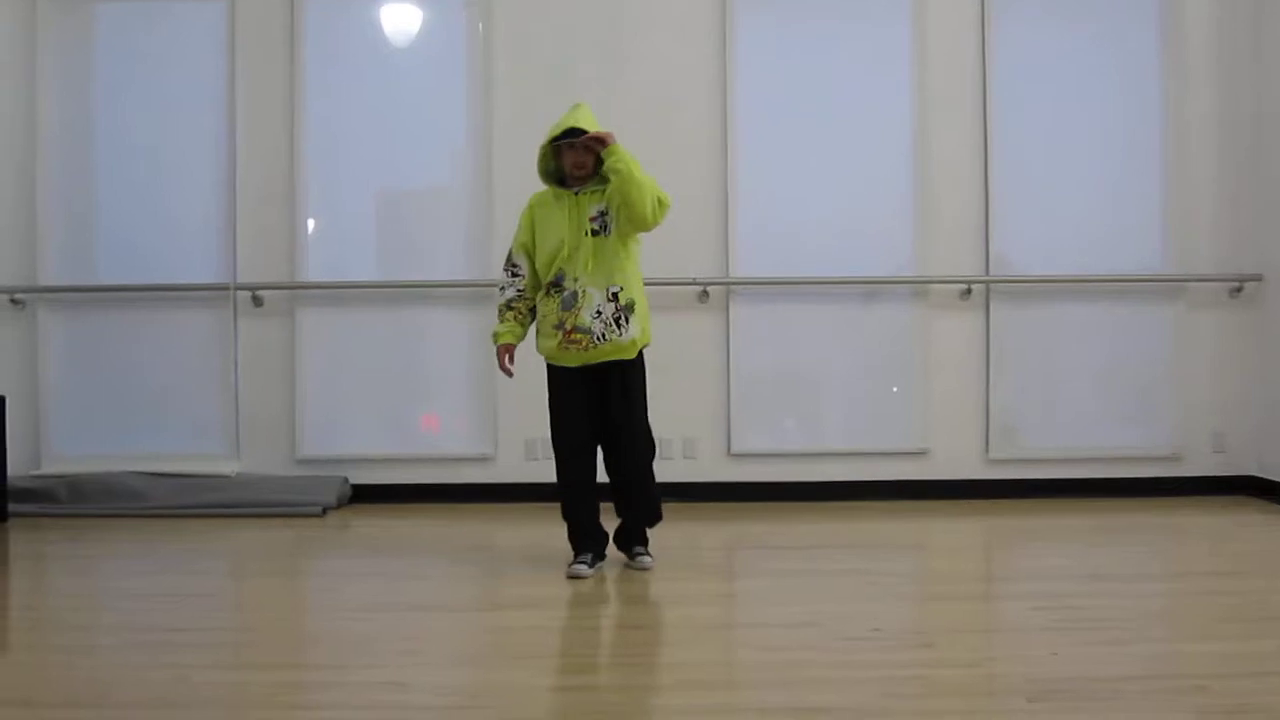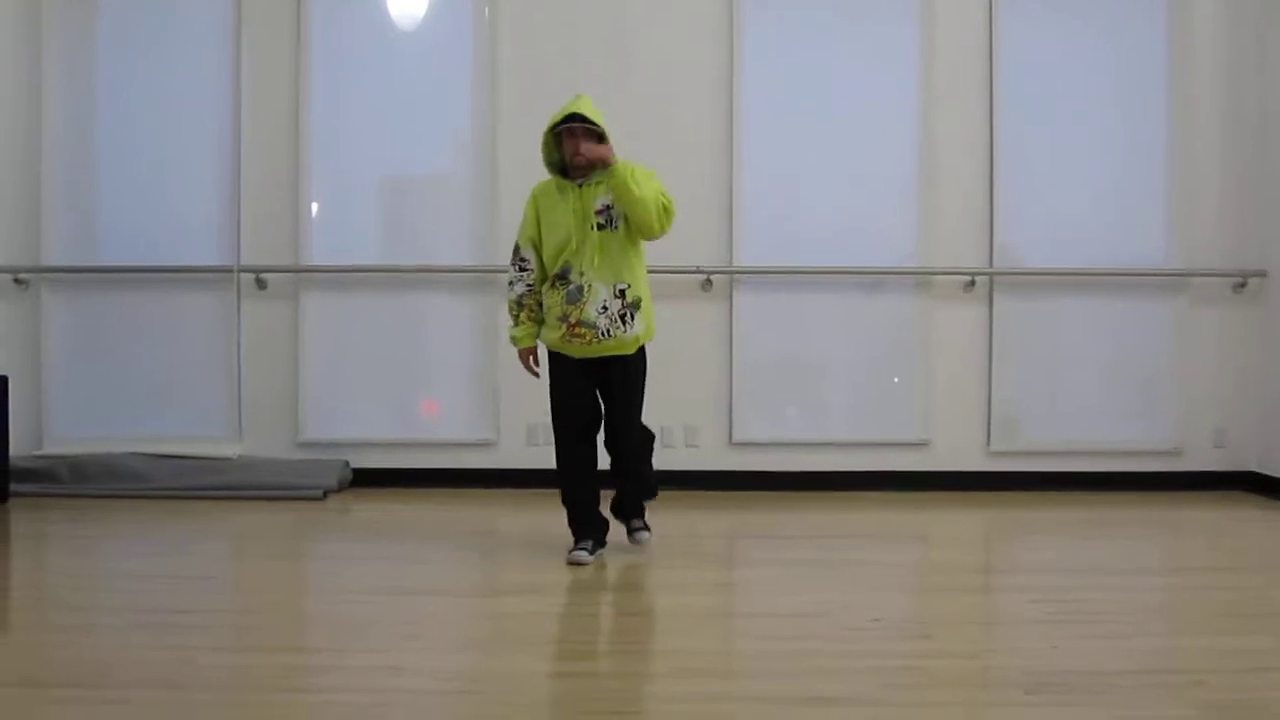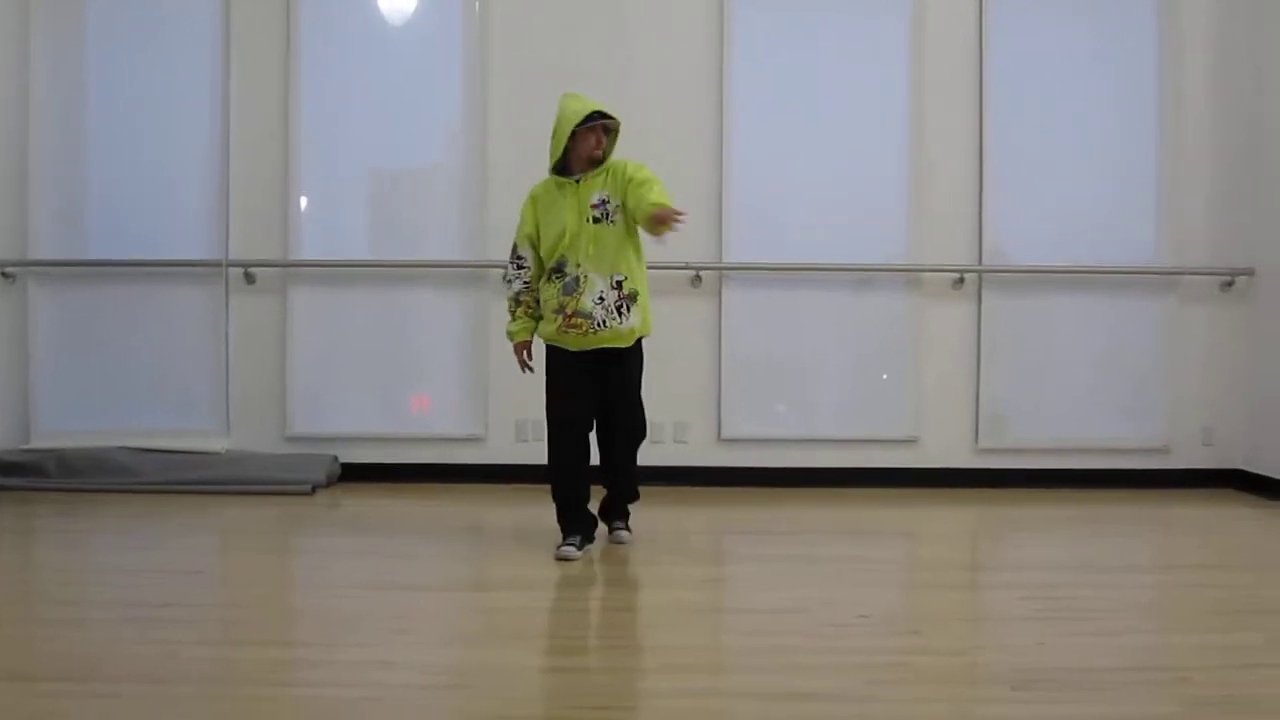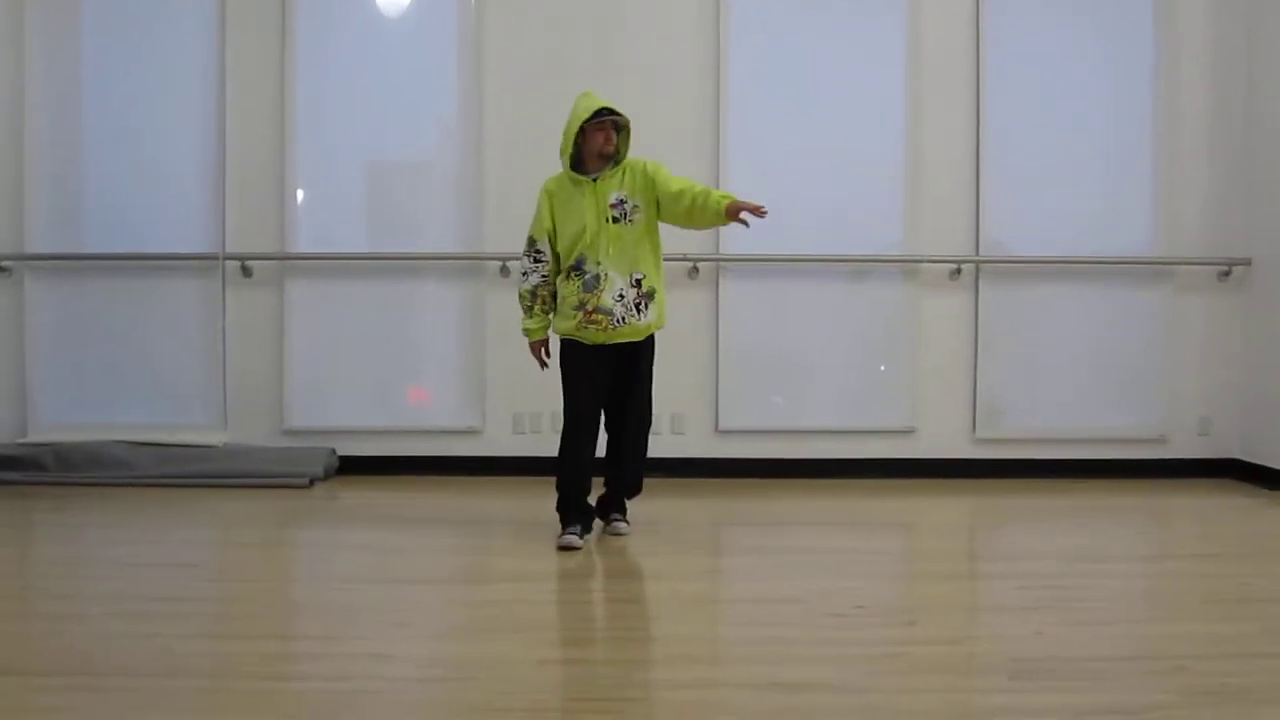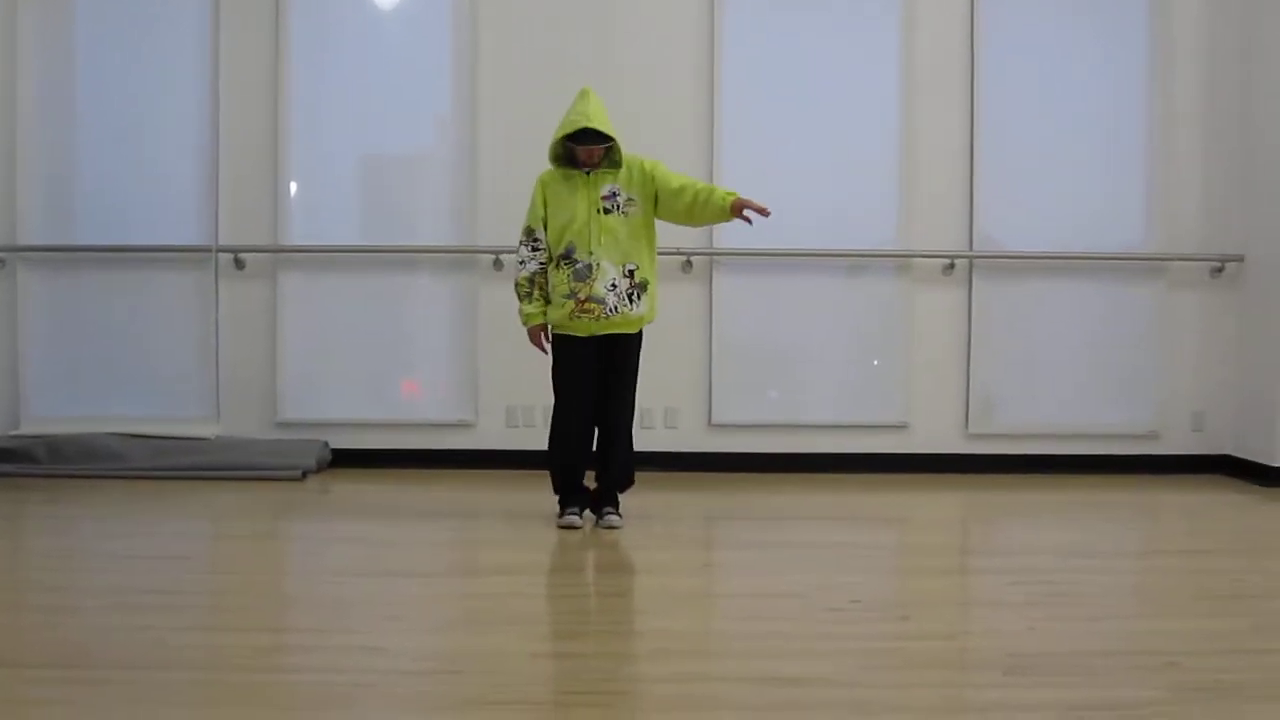
dt=0.4s
person 1, frame 1
left shoulder: (619, 193)
right shoulder: (540, 206)
left elbow: (651, 210)
right elbow: (519, 275)
left wrist: (615, 154)
right wrist: (508, 331)
left hip: (620, 348)
right hip: (564, 353)
left knee: (630, 445)
right knee: (573, 452)
left ankle: (635, 535)
right ankle: (587, 544)
person 1, frame 2
left shoulder: (630, 178)
right shoulder: (544, 196)
left elbow: (657, 220)
right elbow: (526, 270)
left wrist: (614, 168)
right wrist: (525, 333)
left hip: (624, 337)
right hip: (566, 343)
left knee: (626, 429)
right knee: (574, 439)
left ankle: (633, 507)
right ankle: (587, 530)
person 1, frame 3
left shoulder: (624, 175)
right shoulder: (542, 195)
left elbow: (650, 200)
right elbow: (523, 265)
left wrist: (662, 212)
right wrist: (520, 326)
left hip: (621, 332)
right hip: (564, 335)
left knee: (623, 427)
right knee: (567, 433)
left ankle: (617, 510)
right ankle: (575, 525)
person 1, frame 4
left shoulder: (642, 176)
right shoulder: (555, 191)
left elbow: (685, 198)
right elbow: (537, 262)
left wrist: (725, 205)
right wrist: (535, 324)
left hip: (635, 327)
right hip: (580, 331)
left knee: (630, 420)
right knee: (580, 421)
left ankle: (615, 503)
right ankle: (573, 515)
person 1, frame 5
left shoulder: (639, 173)
right shoulder: (550, 183)
left elbow: (686, 195)
right elbow: (532, 253)
left wrist: (728, 203)
right wrist: (533, 313)
left hip: (624, 320)
right hip: (570, 322)
left knee: (616, 412)
right knee: (572, 412)
left ankle: (608, 496)
right ankle: (571, 496)
